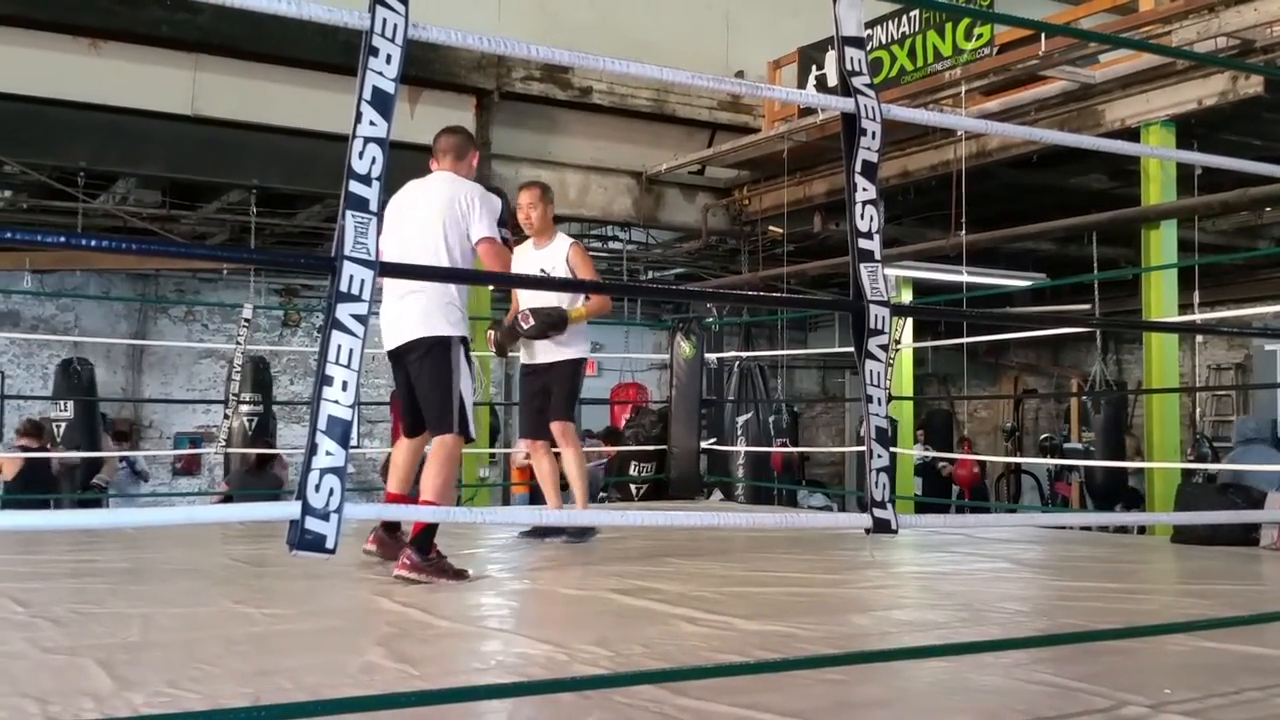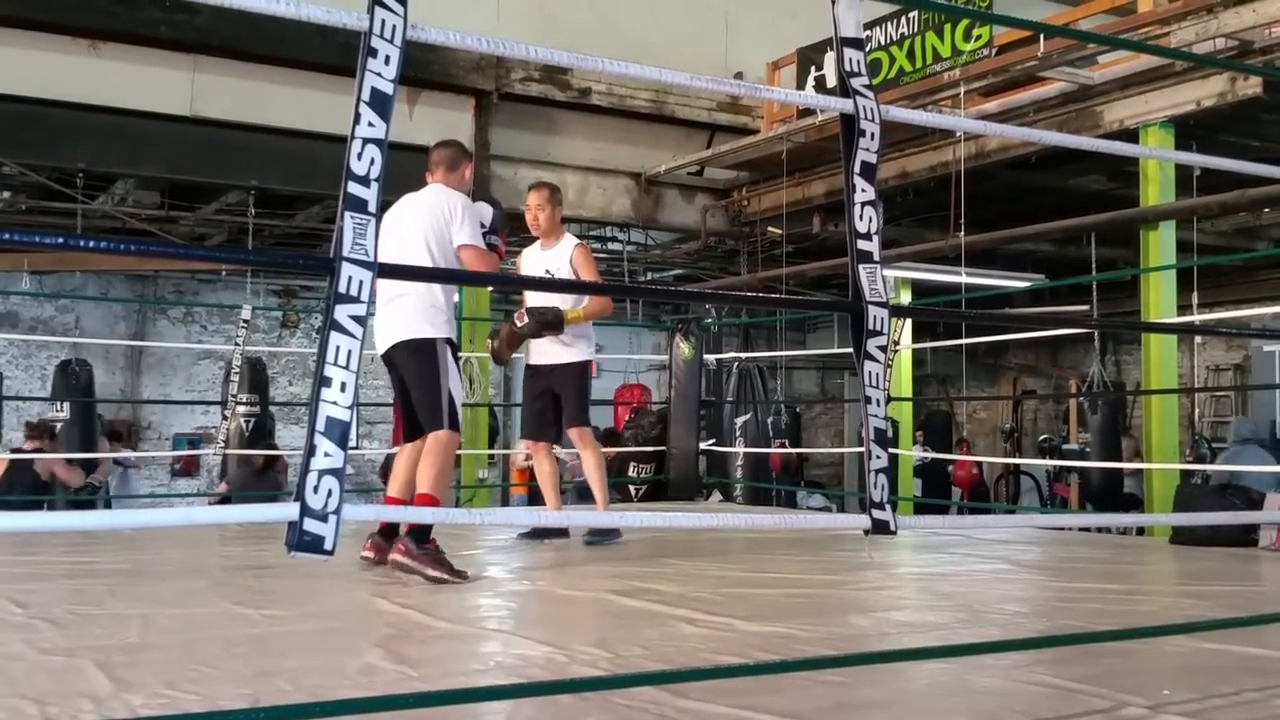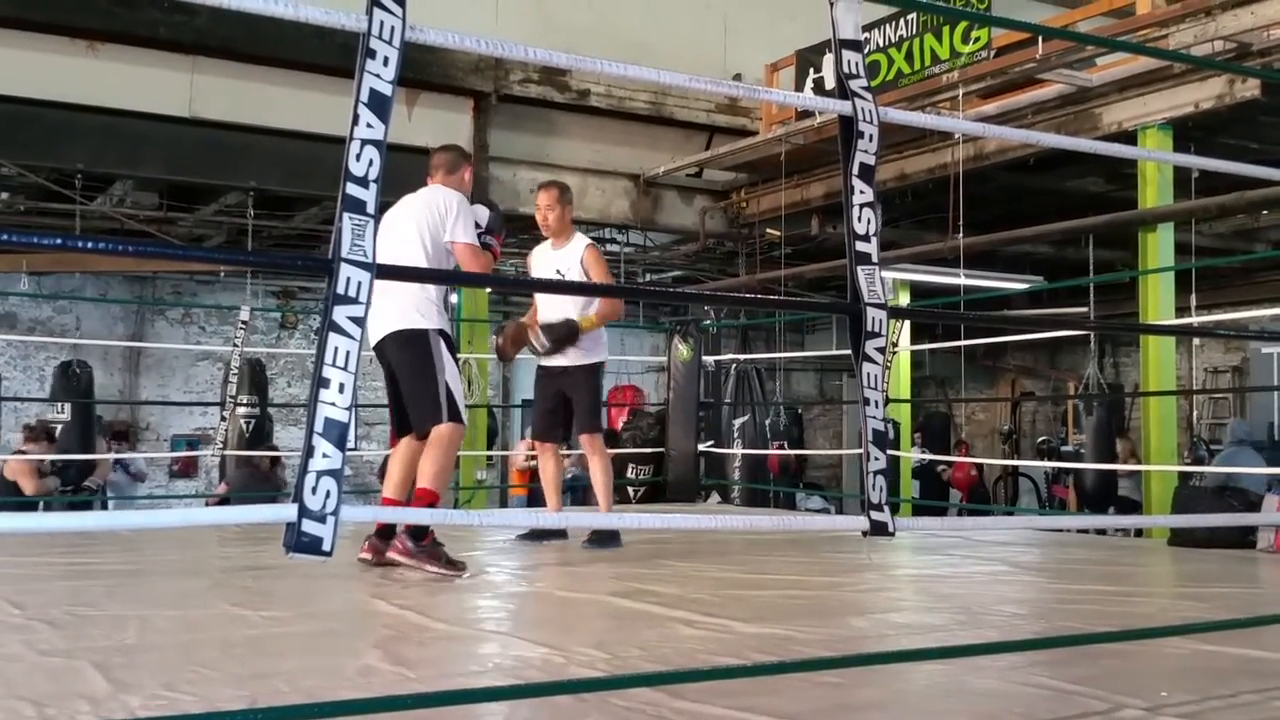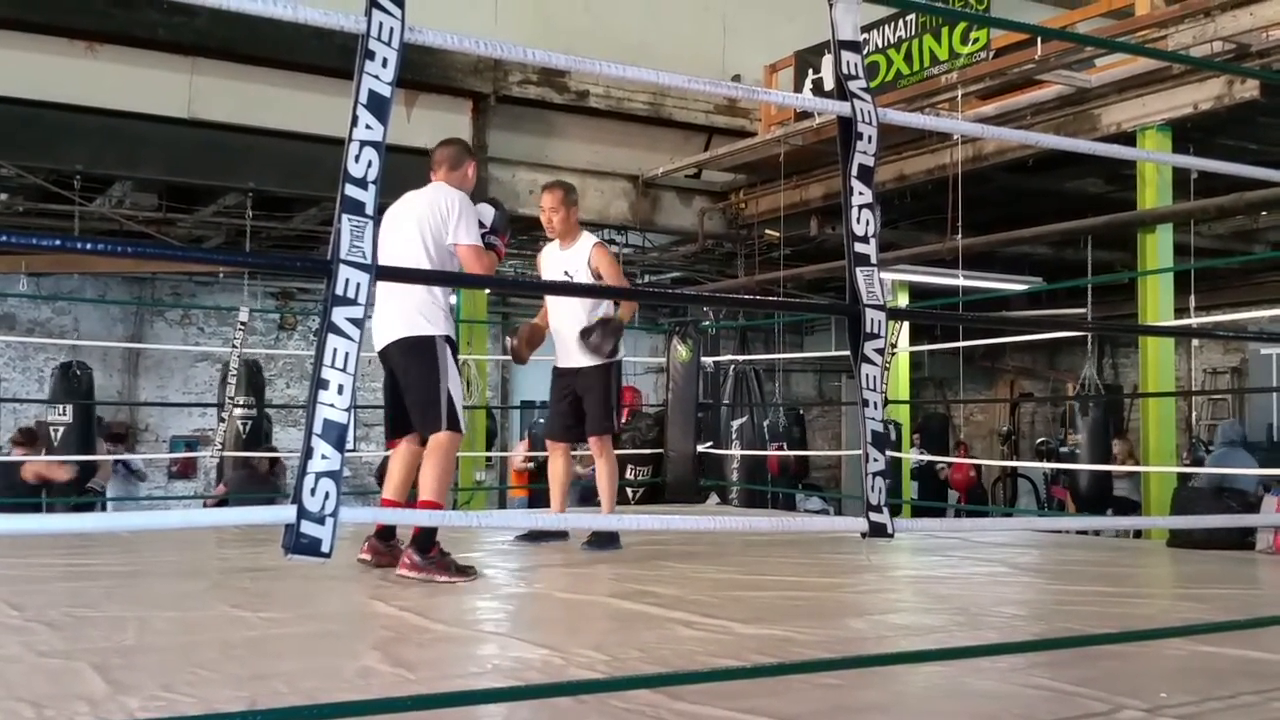
dt=0.2s
person 1, frame 1
left shoulder: (402, 195)
right shoulder: (471, 193)
left elbow: (382, 265)
right elbow: (497, 265)
right wrist: (500, 237)
left hip: (396, 324)
right hip: (438, 325)
left knee: (414, 429)
right knee: (449, 435)
left ankle: (386, 530)
right ankle: (418, 550)
person 1, frame 2
left shoulder: (398, 208)
right shoulder: (457, 203)
right elbow: (481, 269)
right wrist: (494, 244)
left hip: (390, 329)
right hip: (425, 329)
left knee: (417, 434)
right knee: (444, 432)
left ankle: (384, 535)
right ankle: (416, 540)
person 1, frame 3
left shoulder: (400, 207)
right shoulder: (452, 201)
right elbow: (475, 267)
right wrist: (491, 245)
left hip: (385, 326)
right hip: (416, 323)
left knee: (412, 433)
right knee: (447, 424)
left ankle: (382, 537)
right ankle: (415, 534)
person 1, frame 4
left shoulder: (401, 204)
right shoulder: (454, 200)
right elbow: (478, 269)
right wrist: (495, 244)
left hip: (389, 328)
right hip: (422, 328)
left knee: (411, 436)
right knee: (445, 433)
left ankle: (381, 539)
right ankle: (422, 549)
person 2, frame 1
left shoulder: (570, 249)
right shoulder: (517, 256)
left elbow: (602, 301)
left wrist: (564, 317)
right wrist: (506, 330)
left hip: (567, 356)
right hip: (531, 361)
left knee: (561, 427)
right knee: (535, 441)
left ankle: (583, 515)
person 2, frame 2
left shoulder: (575, 251)
right shoulder: (526, 257)
left elbow: (604, 304)
left wrist: (563, 318)
right wrist: (513, 332)
left hip: (572, 359)
right hip: (537, 362)
left knee: (579, 432)
right knee: (537, 443)
person 2, frame 3
left shoulder: (586, 251)
right shoulder: (536, 256)
left elbow: (615, 306)
left wrist: (577, 328)
right wrist: (521, 329)
left hip: (585, 362)
right hip: (549, 364)
left knee: (589, 438)
right knee: (544, 443)
left ankle: (606, 524)
person 2, frame 4
left shoulder: (594, 251)
right shoulder: (546, 256)
left elbow: (628, 296)
left wrist: (617, 322)
right wrist: (532, 333)
left hip: (599, 362)
right hip: (565, 364)
left knee: (599, 440)
right knee: (556, 443)
left ankle: (607, 527)
